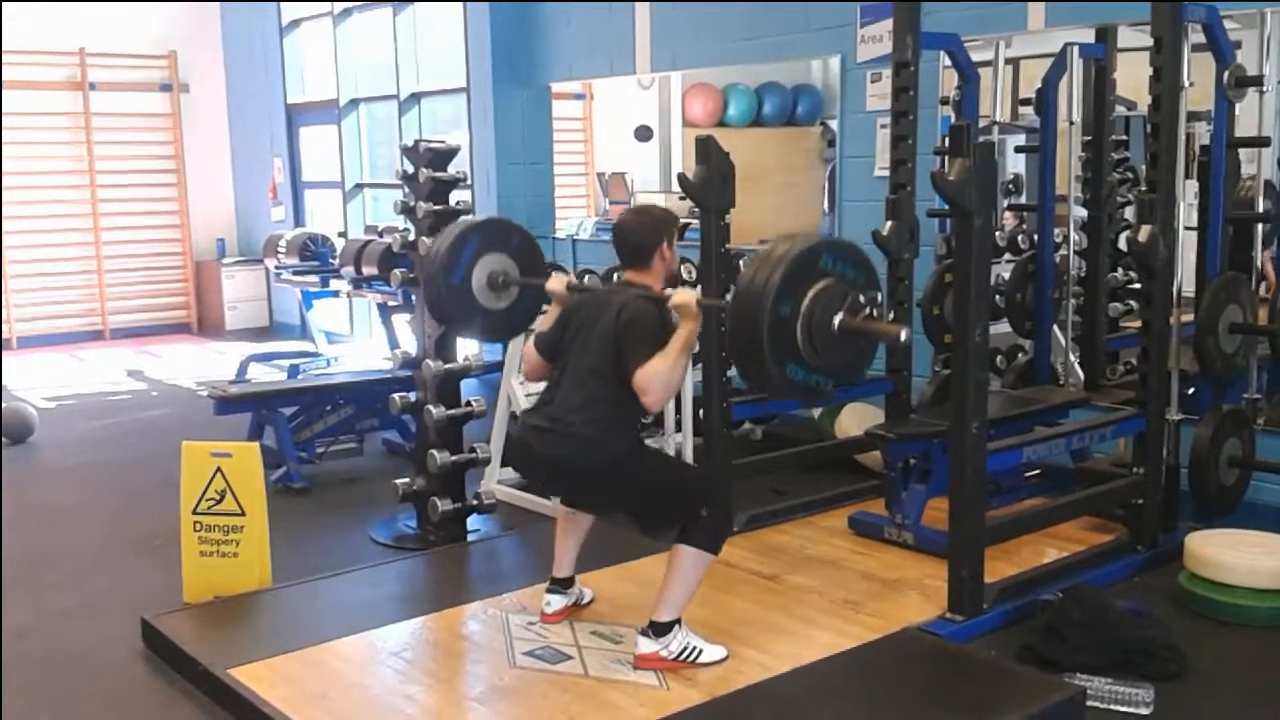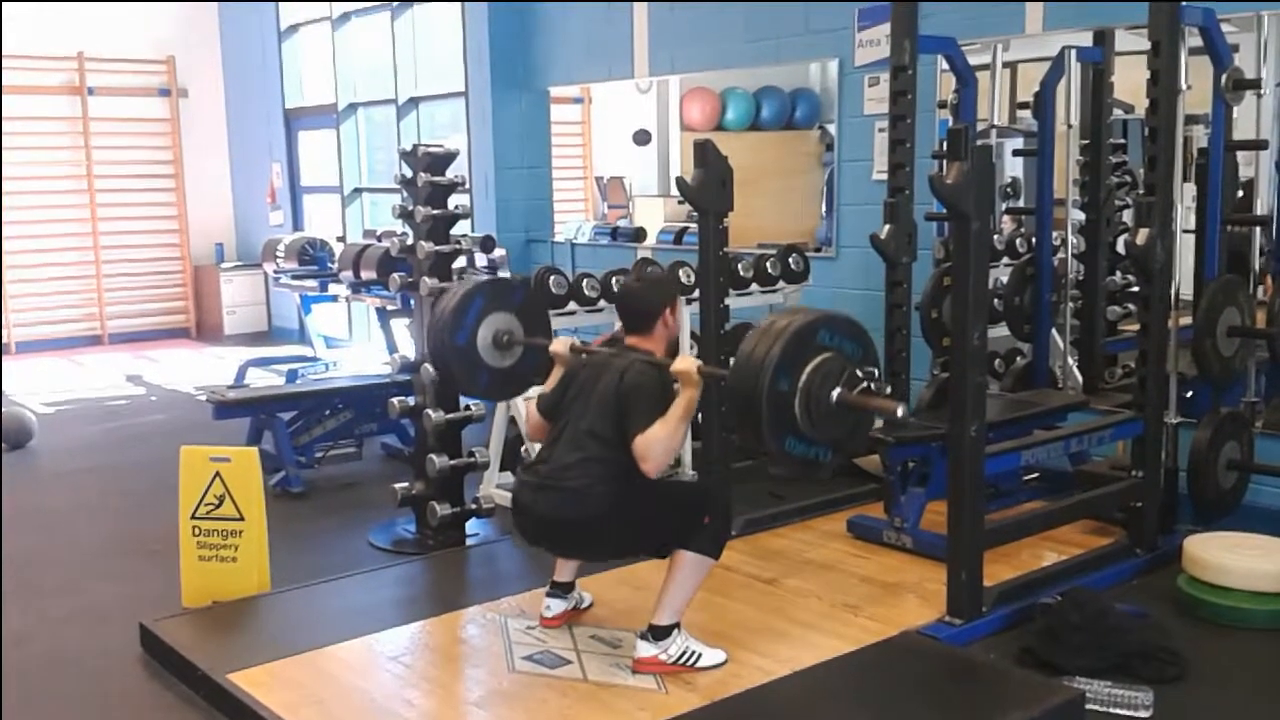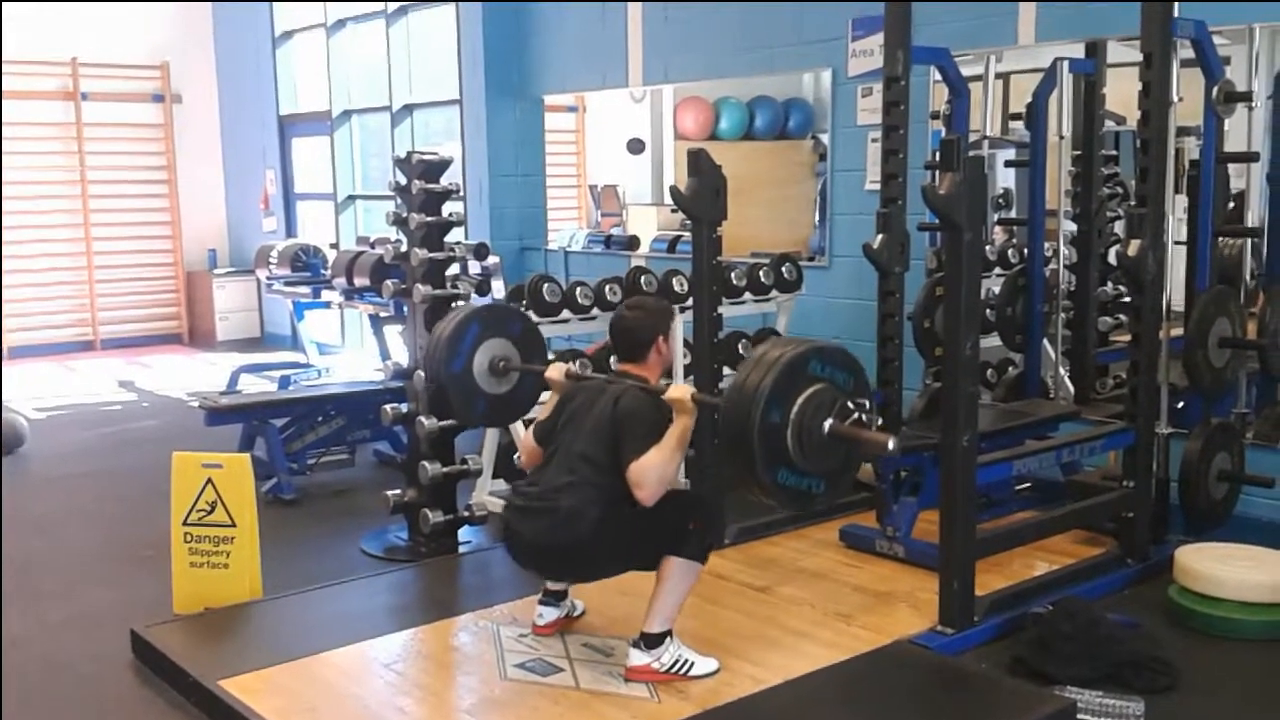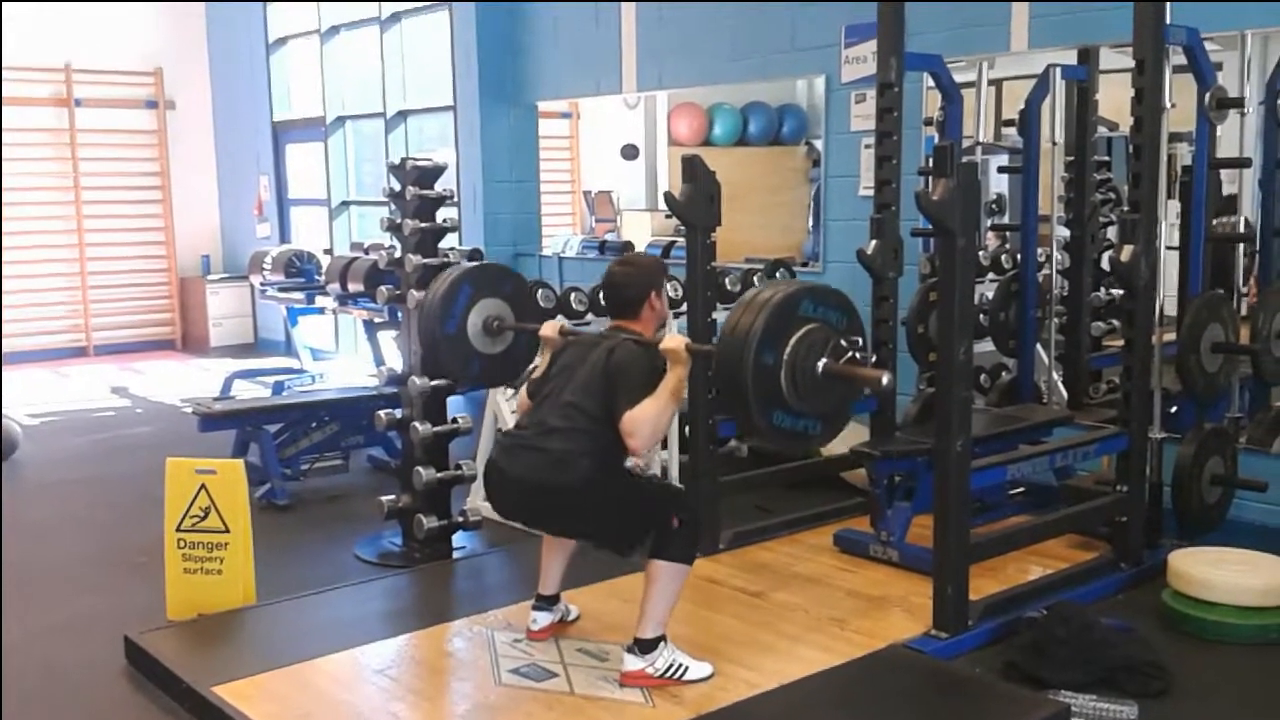
dt=0.4s
person 1, frame 1
left shoulder: (587, 300)
right shoulder: (646, 311)
left elbow: (530, 366)
right elbow: (652, 394)
left wrist: (557, 305)
right wrist: (688, 327)
left hip: (529, 448)
right hip: (581, 455)
right knee: (708, 506)
left ankle: (560, 591)
right ankle: (661, 637)
person 1, frame 2
left shoulder: (589, 364)
right shoulder: (647, 377)
left elbow: (534, 428)
right elbow: (651, 462)
left wrist: (559, 367)
right wrist: (689, 392)
left hip: (529, 509)
right hip: (575, 518)
right knee: (709, 510)
left ankle: (559, 597)
right ankle: (659, 641)
person 1, frame 3
left shoulder: (582, 390)
right shoulder: (642, 404)
left elbow: (528, 457)
right elbow: (646, 491)
right wrist: (683, 420)
left hip: (518, 532)
right hip: (563, 541)
right knee: (693, 517)
left ankle: (551, 605)
right ankle: (652, 650)
person 1, frame 4
left shoulder: (578, 345)
right shoulder: (638, 356)
right elbow: (638, 440)
right wrist: (677, 371)
left hip: (502, 476)
right hip: (548, 483)
right knee: (678, 517)
left ankle: (545, 609)
right ankle: (647, 654)
